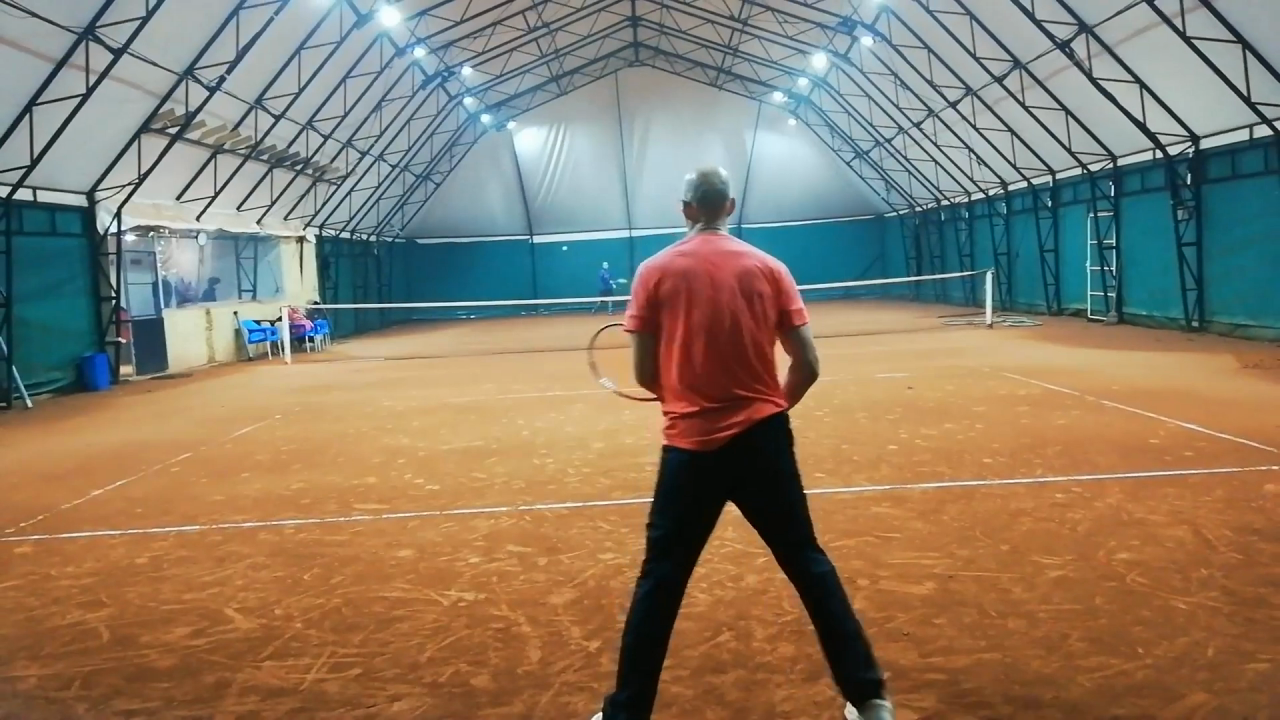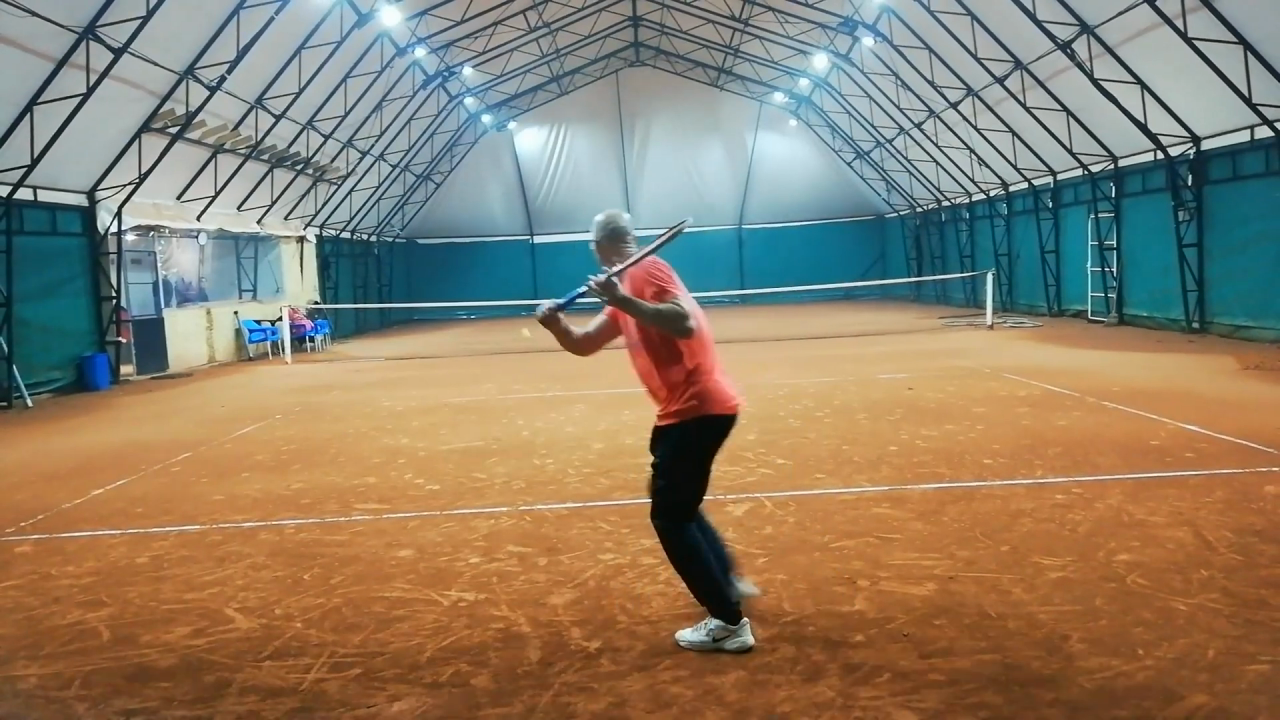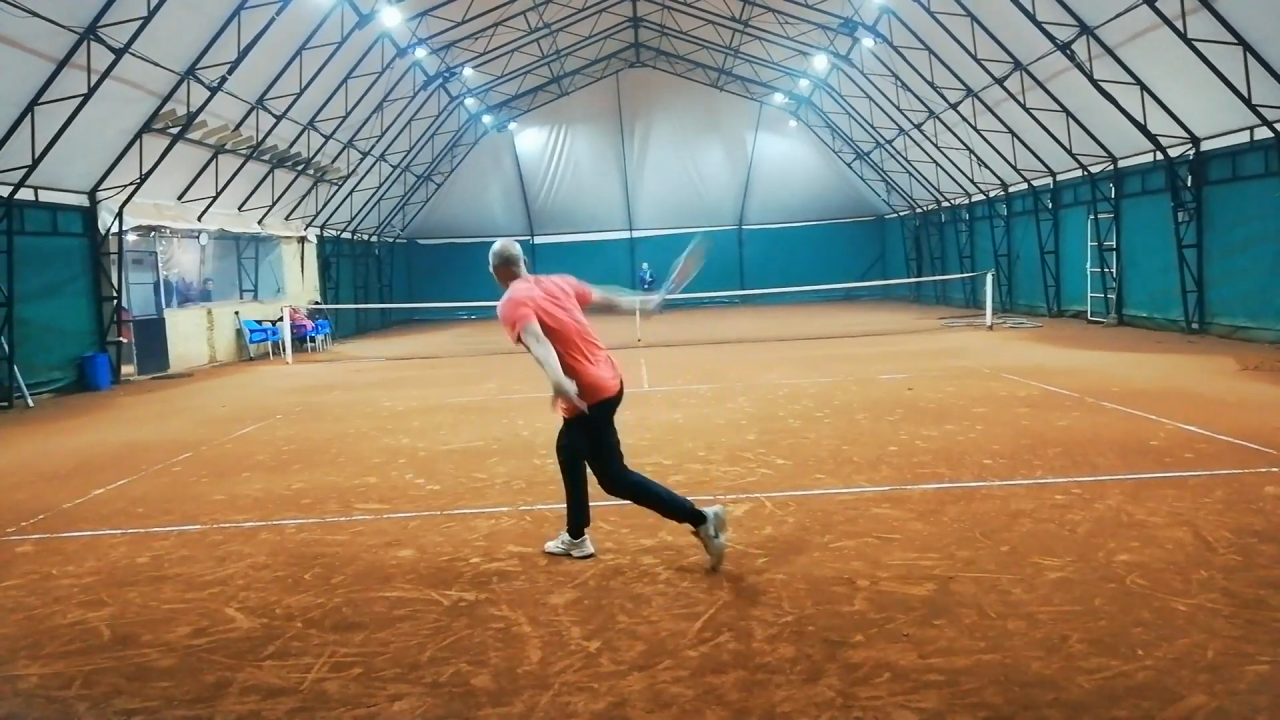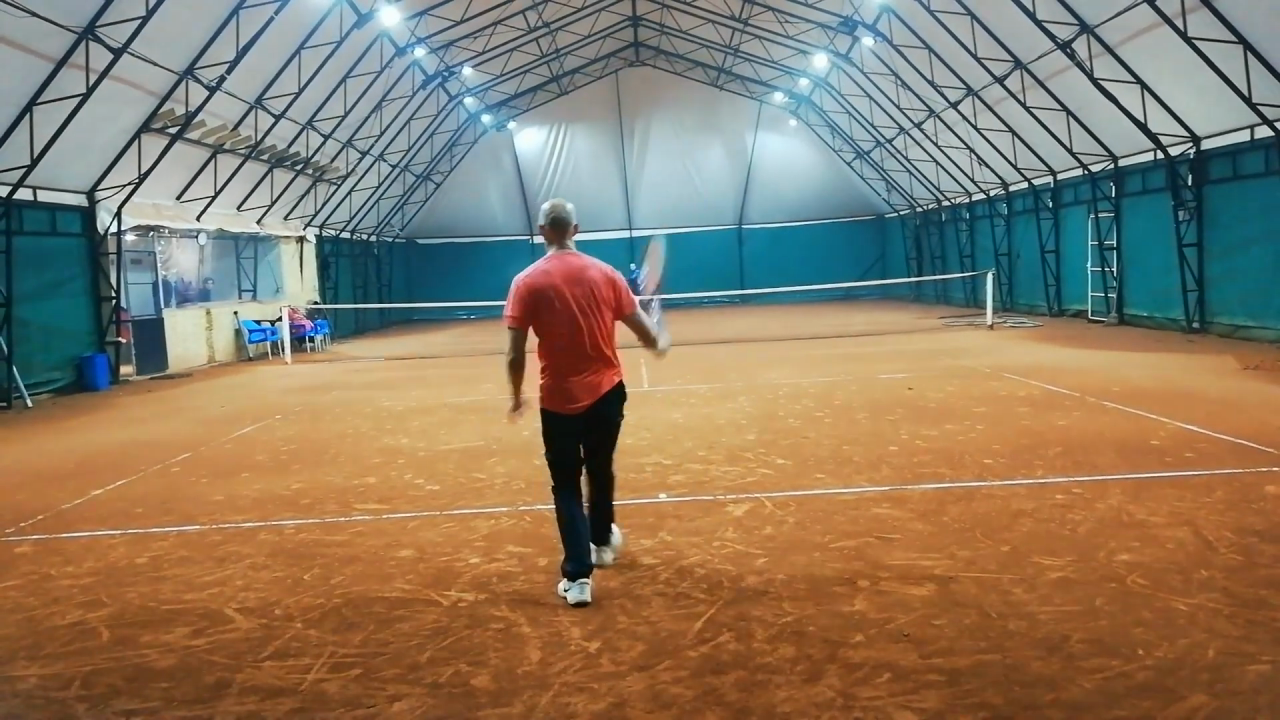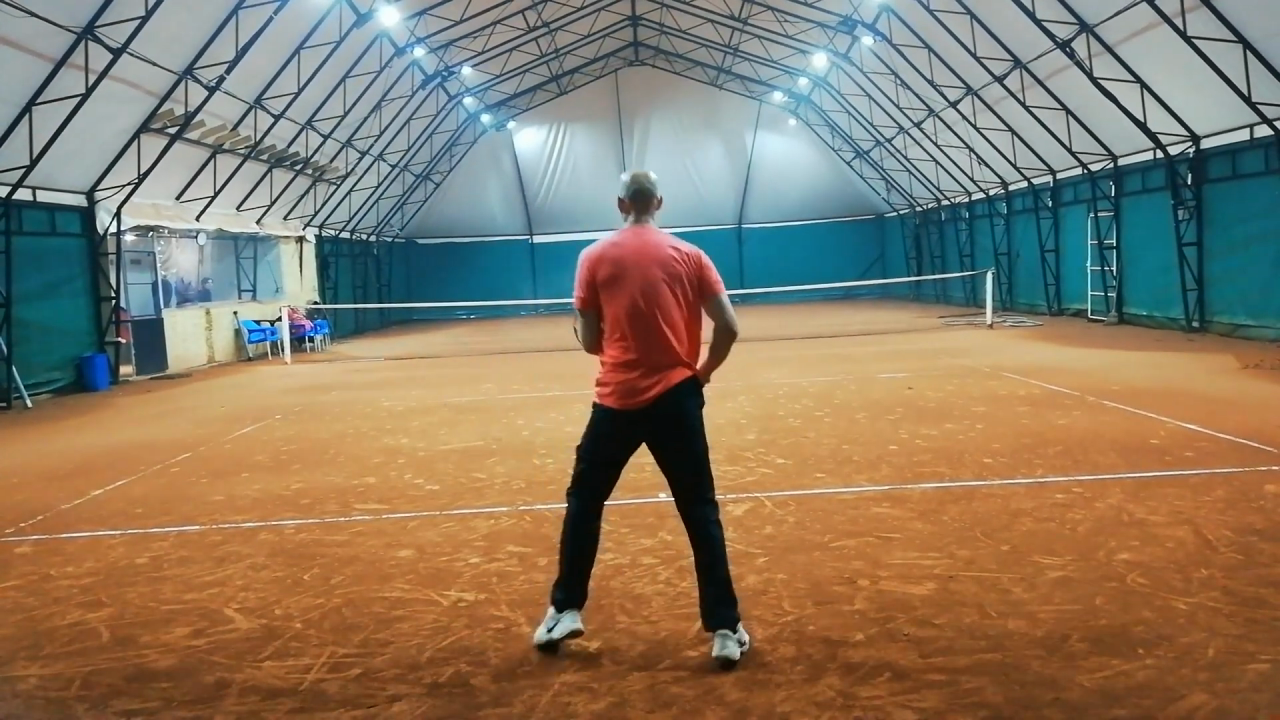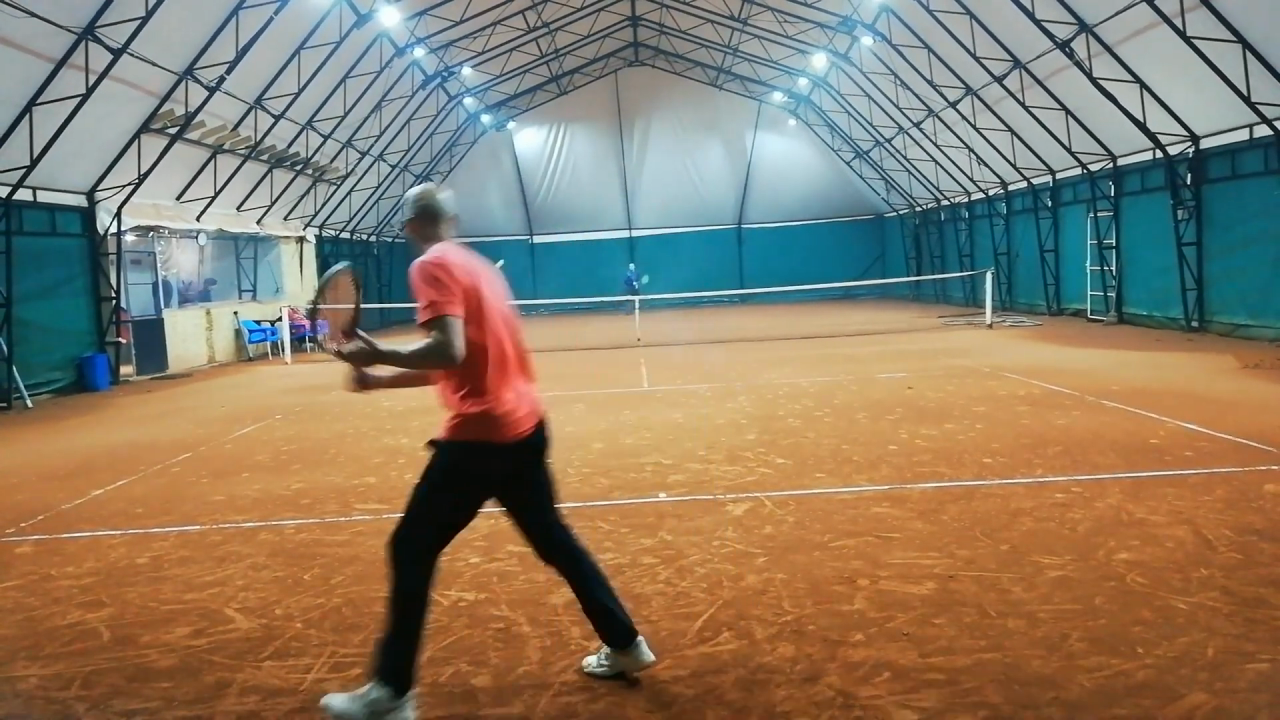
dt=0.7s
person 1, frame 1
left shoulder: (654, 271)
right shoulder: (769, 269)
left elbow: (645, 374)
right elbow: (807, 365)
left hip: (691, 444)
right hip: (762, 437)
left knee: (659, 580)
right knee: (808, 567)
person 1, frame 2
left shoulder: (646, 271)
right shoulder: (627, 285)
left elbow: (685, 324)
right elbow: (583, 344)
left wrist: (624, 302)
right wrist: (554, 322)
left hip: (694, 410)
right hip: (707, 406)
left knee: (670, 516)
right knee: (677, 505)
left ankle: (729, 621)
right ankle: (728, 578)
person 1, frame 3
left shoulder: (509, 304)
right shoulder: (556, 282)
left elbow: (538, 342)
right elbow: (604, 299)
left wrist: (560, 382)
right wrist: (643, 302)
left hip: (588, 393)
right hip: (606, 379)
left knee: (614, 478)
right knee: (568, 449)
left ankle: (701, 520)
right ankle: (576, 537)
person 1, frame 4
left shoulder: (527, 282)
right shoulder: (605, 274)
left elbow: (516, 354)
right elbow: (645, 333)
left wrist: (516, 396)
right wrist: (660, 343)
left hip: (558, 401)
right hip: (606, 393)
left knee: (567, 487)
right knee: (600, 469)
left ankle: (577, 578)
right ankle: (601, 541)
person 1, frame 5
left shoulder: (595, 257)
right shoulder: (689, 255)
left elbow: (590, 342)
right elbow: (728, 328)
right wrist: (701, 372)
left hip: (616, 401)
right hip: (675, 397)
left knee: (583, 502)
right knee: (701, 512)
left ankle: (566, 610)
right ankle: (724, 629)
person 1, frame 6
left shoulder: (432, 266)
right shoulder: (480, 267)
left elbow: (449, 353)
left wrist: (379, 355)
right wrist: (380, 375)
left hip: (482, 433)
right hip: (525, 424)
left knee: (411, 548)
right knee: (552, 538)
right ankle: (625, 643)
